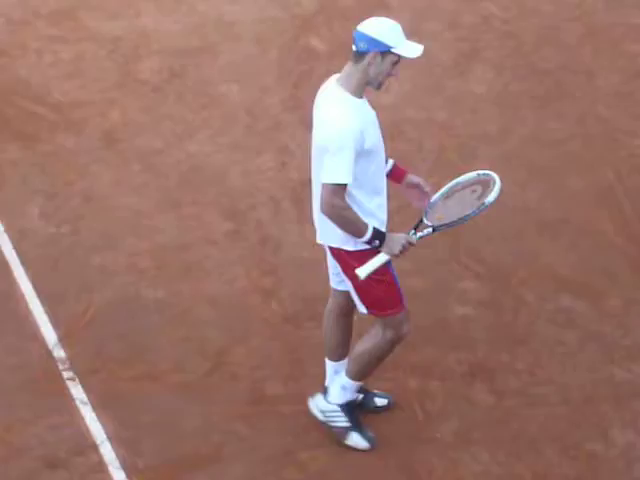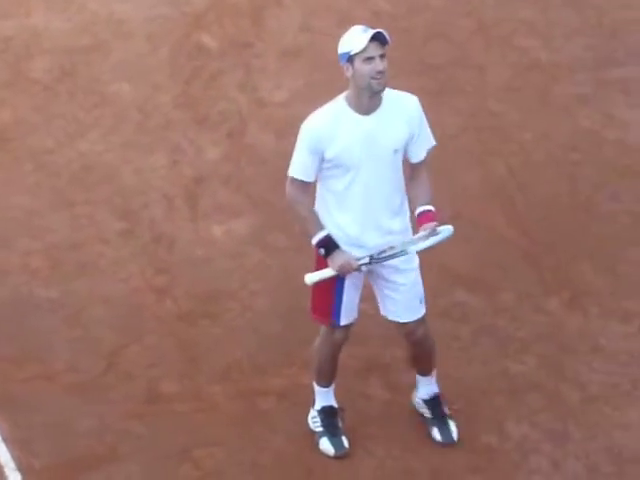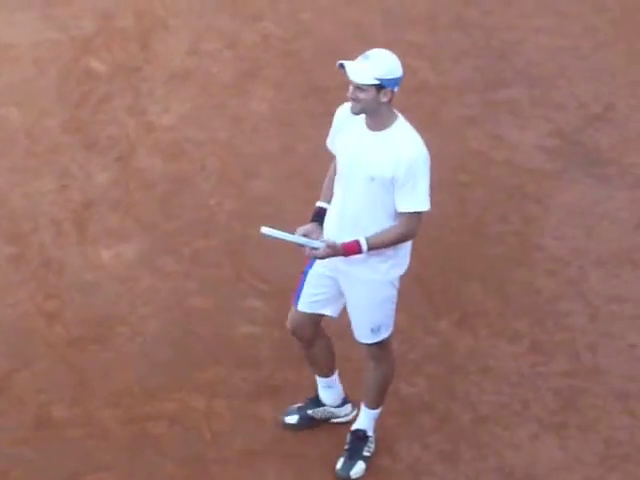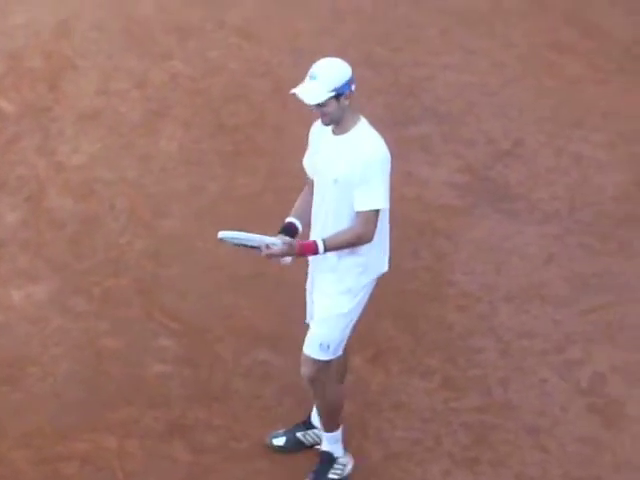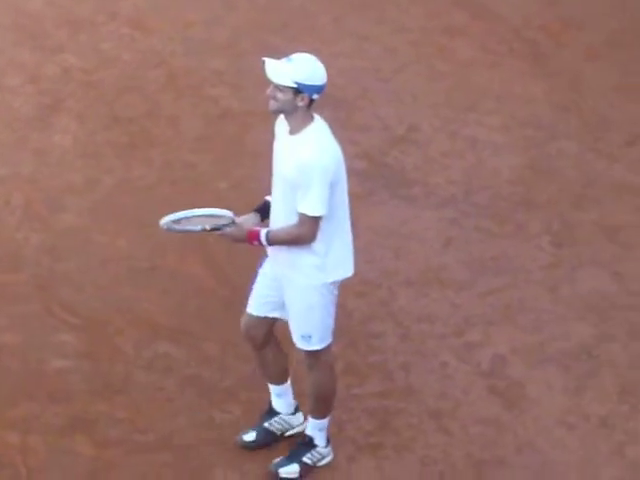
dt=0.7s
person 1, frame 1
left shoulder: (338, 86)
right shoulder: (343, 121)
right elbow: (331, 204)
left wrist: (398, 174)
right wrist: (380, 238)
left hip: (347, 232)
right hip: (355, 237)
left knee: (343, 301)
right knee: (394, 325)
left ankle: (337, 389)
right ankle: (338, 400)
person 1, frame 2
left shoulder: (408, 108)
right shoulder: (319, 125)
left elbow: (415, 171)
right elbow: (296, 191)
left wrist: (425, 215)
right wrist: (329, 248)
left hip: (394, 243)
right hip: (342, 248)
left knee: (416, 331)
right knee: (334, 334)
left ankle: (429, 395)
right ankle: (323, 409)
person 1, frame 3
left shoulder: (409, 152)
right shoulder: (345, 117)
left elbow: (408, 226)
left wrist: (348, 248)
right wrist: (318, 217)
left hip: (375, 265)
right hip: (332, 250)
left knee: (375, 347)
right knee: (301, 325)
left ankle: (363, 430)
right ankle: (331, 398)
person 1, frame 4
left shoulder: (370, 153)
right shoulder: (320, 132)
left elbow: (364, 230)
left wrist: (302, 248)
right wrist: (289, 230)
left hip: (350, 272)
right hip: (323, 261)
left knee: (312, 367)
right knee: (330, 350)
right ankle: (321, 426)
person 1, frame 5
left shoulder: (317, 154)
right shoulder: (285, 125)
left elbow: (306, 231)
left wrist: (251, 235)
right wrist: (262, 211)
left hip: (311, 269)
right hip: (282, 259)
left knee: (315, 354)
right knee: (255, 329)
left ankle: (317, 441)
right ankle: (282, 414)
